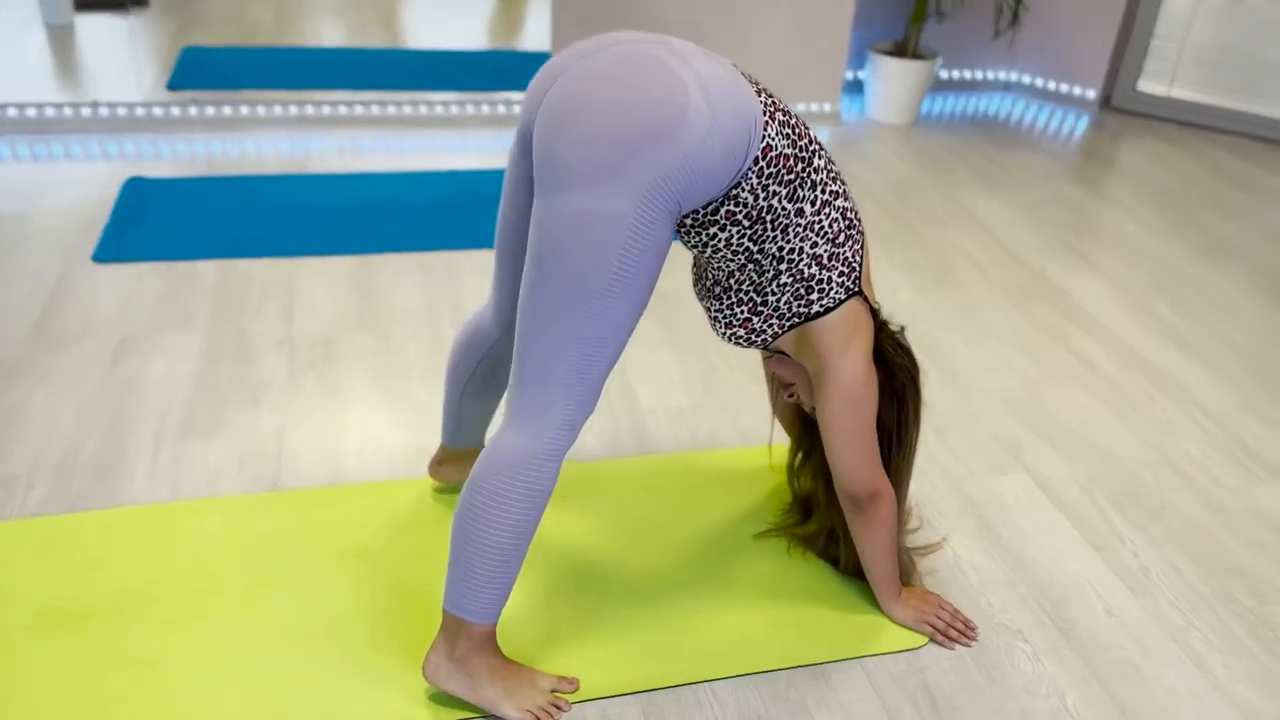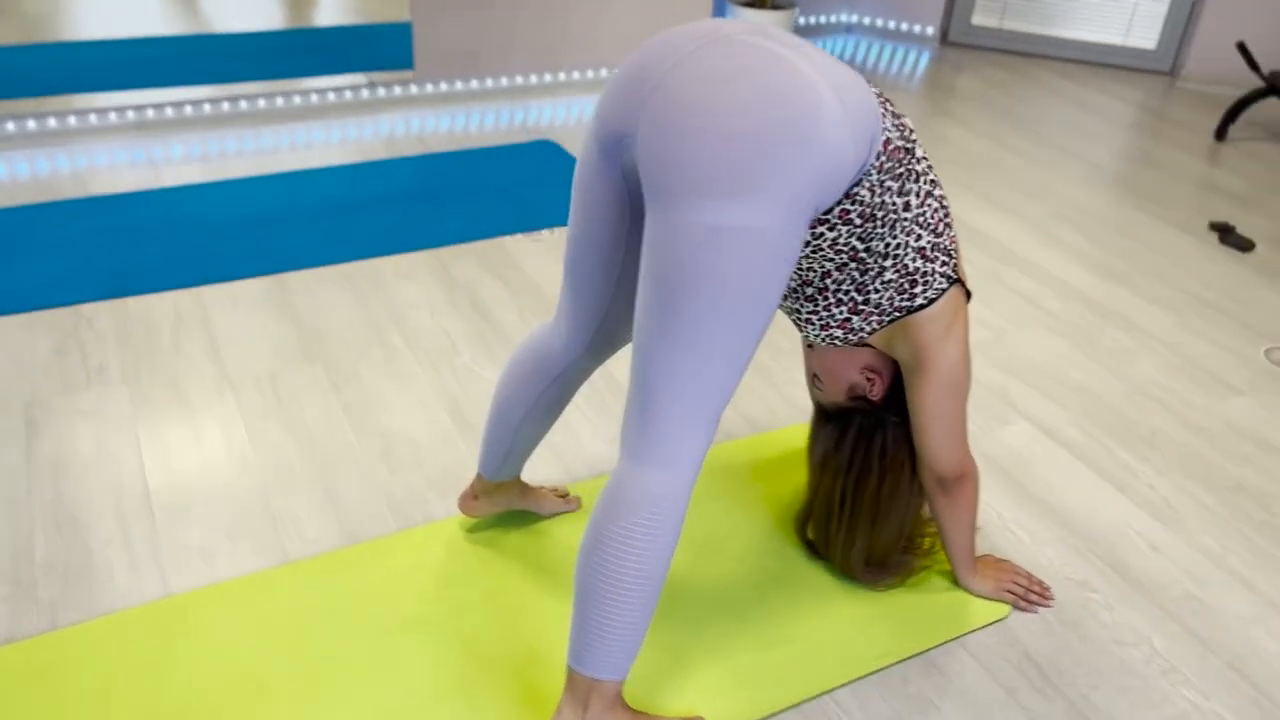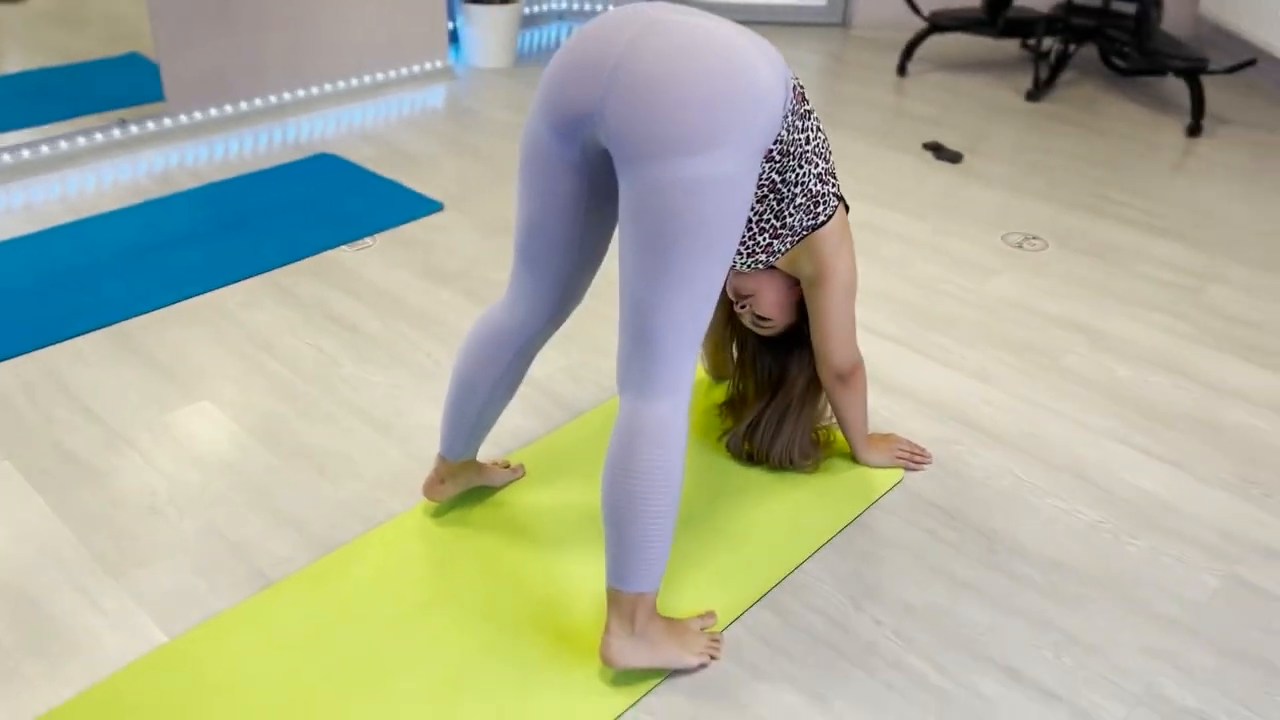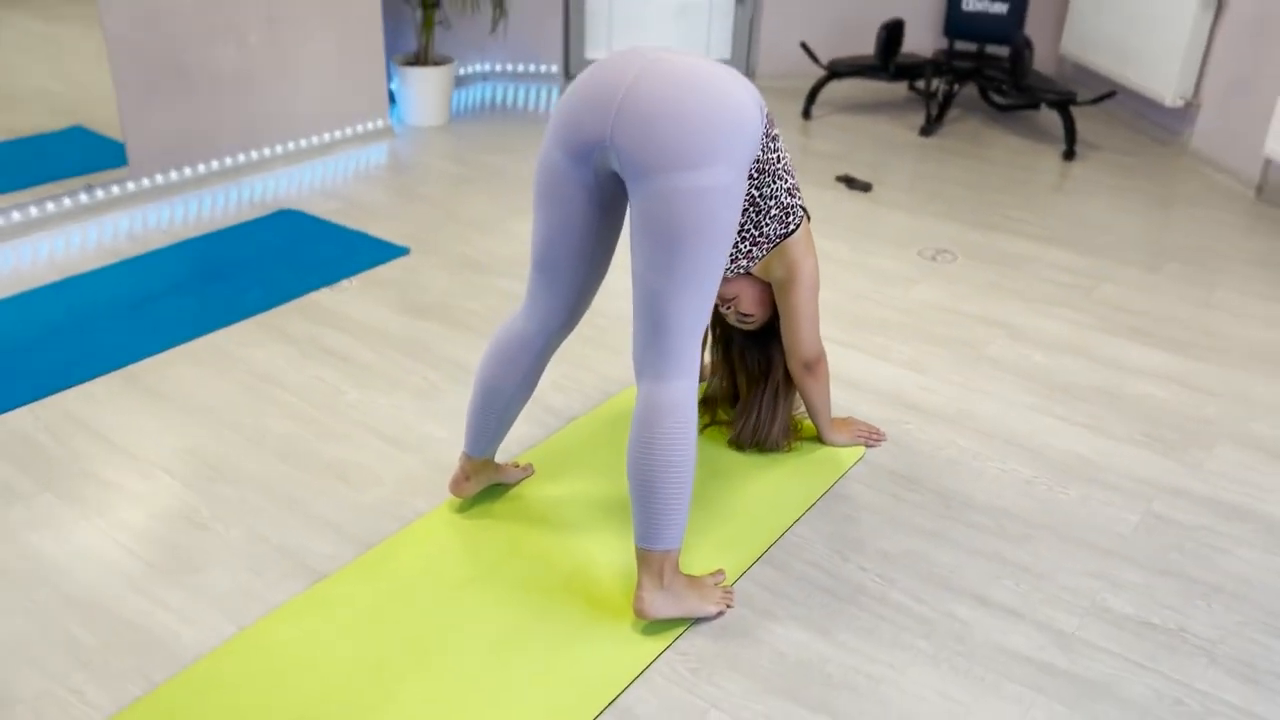
dt=1s
person 1, frame 1
left shoulder: (821, 296)
right shoulder: (840, 334)
left elbow: (783, 379)
right elbow: (865, 489)
left wrist: (804, 455)
right wrist: (893, 595)
right hip: (643, 136)
left knee: (512, 318)
right knee: (548, 416)
left ankle: (458, 454)
right ankle: (462, 653)
person 1, frame 2
right shoulder: (928, 321)
left elbow: (817, 325)
right elbow: (949, 470)
right hip: (751, 140)
left knee: (581, 334)
right knee: (665, 451)
left ankle: (492, 485)
person 1, frame 3
left shoulder: (750, 238)
right shoulder: (819, 242)
left elbow: (708, 306)
right elbow: (840, 366)
left wrist: (723, 368)
right wrist: (863, 444)
right hip: (695, 101)
left knee: (530, 306)
right knee: (656, 387)
left ankle: (451, 468)
right ankle: (632, 630)
person 1, frame 4
right shoulder: (786, 251)
left elbow: (686, 317)
right elbow: (806, 358)
right wrist: (827, 427)
left hip: (598, 89)
right hip: (696, 122)
left knee: (543, 315)
right knee: (666, 372)
